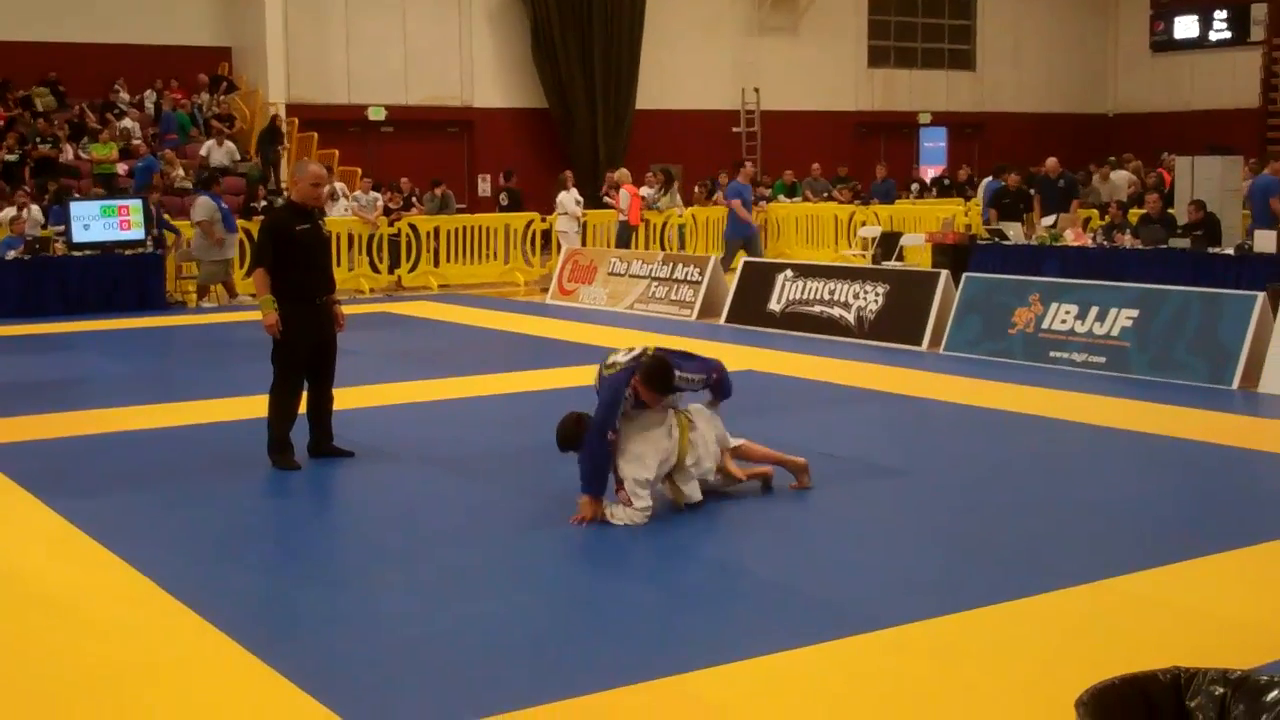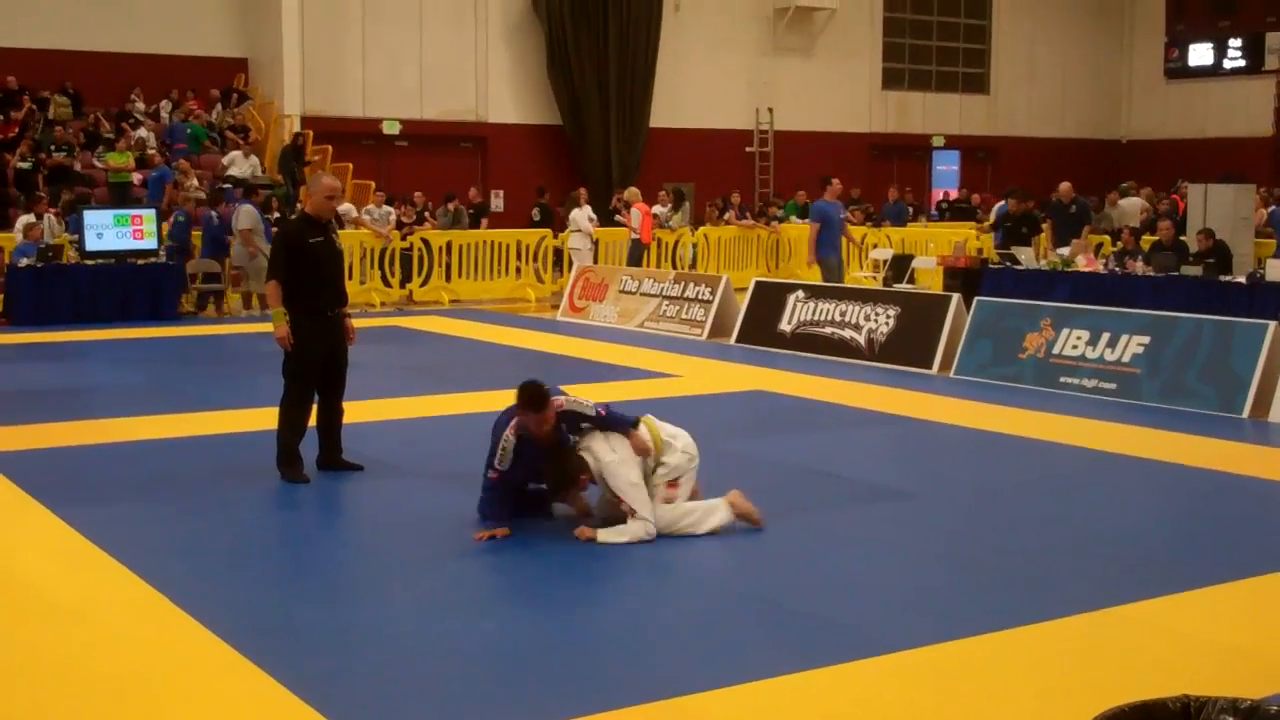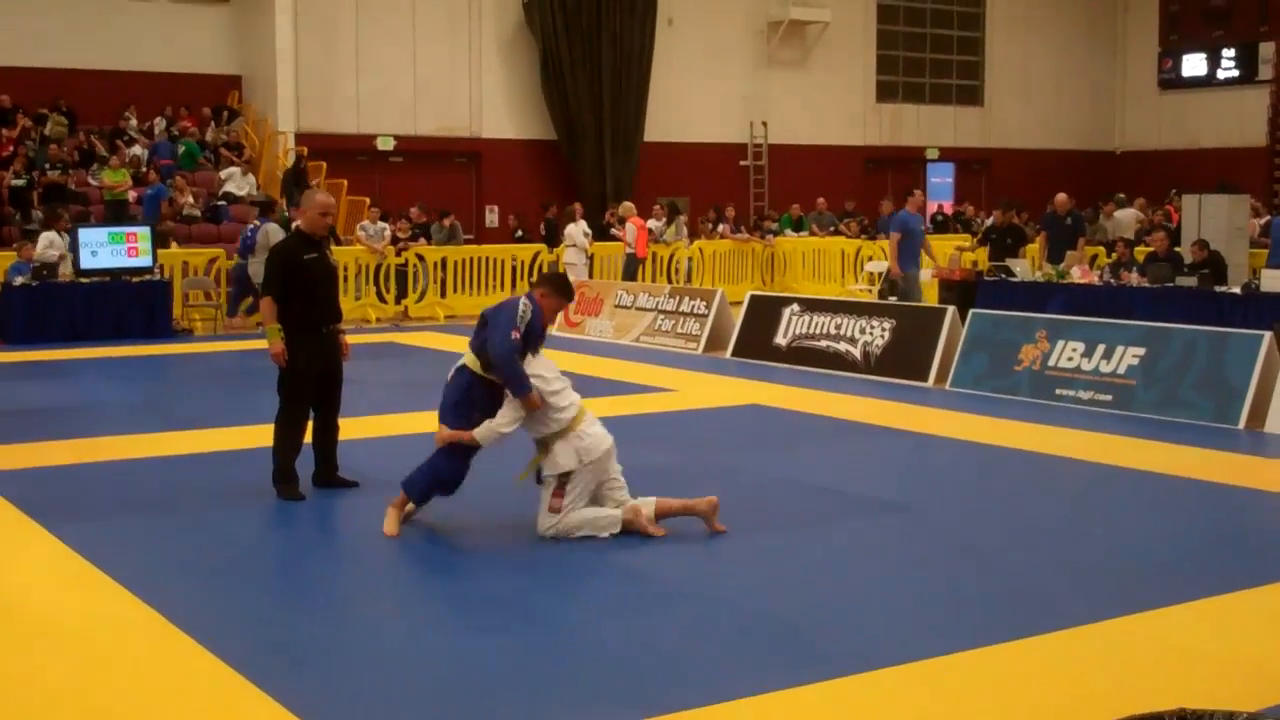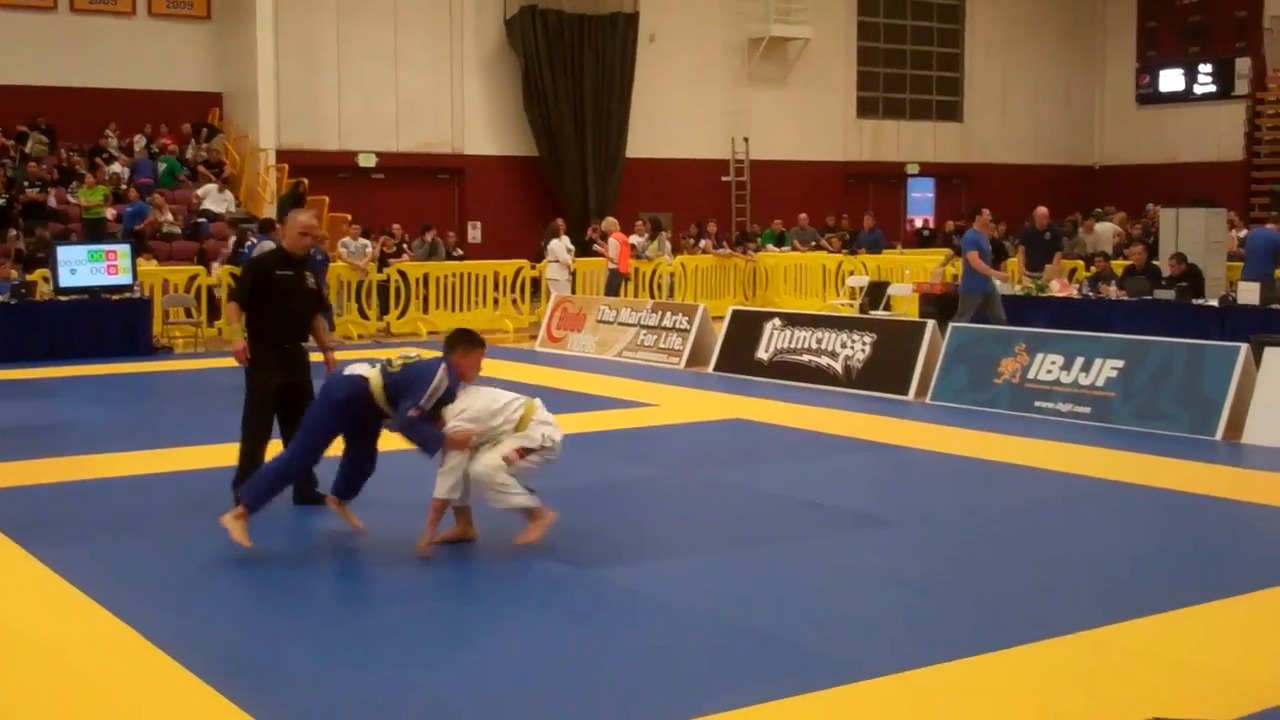
dt=0.7s
person 1, frame 1
left shoulder: (317, 218)
right shoulder: (277, 220)
right elbow: (260, 268)
left wrist: (334, 302)
right wrist: (268, 307)
left hip: (321, 311)
right hip: (292, 313)
left knee: (323, 380)
right knee: (288, 383)
left ankle: (321, 442)
right ankle: (280, 449)
person 1, frame 2
left shoulder: (330, 231)
right shoulder: (291, 232)
right elbow: (273, 280)
left wrist: (344, 315)
right wrist: (279, 319)
left hip: (332, 324)
right hip: (303, 325)
left knee: (333, 394)
right knee: (298, 395)
left ankle: (330, 455)
right ankle: (288, 461)
person 1, frame 3
left shoulder: (324, 247)
right shoulder: (285, 250)
right elbow: (268, 297)
left wrist: (338, 331)
right wrist: (274, 336)
left hip: (327, 340)
right hip: (299, 342)
left knee: (329, 410)
right knee: (293, 412)
left ankle: (326, 472)
right ankle: (284, 479)
person 1, frame 4
left shoulder: (309, 271)
right shoulder: (262, 265)
left elbow: (315, 314)
right elbow: (235, 303)
left wrist: (326, 348)
right wrist: (238, 335)
left hip: (295, 354)
right hip: (263, 354)
left knee: (299, 423)
right knee: (258, 421)
left ankle: (304, 487)
right ankle: (243, 484)
person 2, frame 1
left shoulder: (628, 462)
left elbow: (637, 513)
left wrist: (599, 510)
left hip: (697, 454)
right hip: (694, 419)
left knee: (688, 494)
right knee: (731, 448)
left ankle: (758, 474)
right ankle: (794, 464)
person 2, frame 2
left shoulder: (615, 470)
right shoulder: (579, 450)
left elbow: (645, 529)
left wrist: (597, 534)
left hip: (676, 451)
right hip: (660, 439)
left knee: (661, 521)
left ankle: (728, 505)
right ankle: (685, 494)
person 2, frame 3
right shoulder: (535, 362)
left elbow: (498, 429)
left wrist: (451, 436)
left hip: (575, 448)
right hip: (589, 438)
left knee: (551, 526)
right knee: (620, 508)
left ankle: (630, 516)
right ankle: (699, 506)
person 2, frame 4
left shoulder: (456, 423)
right shoulder: (451, 403)
left elbow: (449, 476)
left wrist: (430, 527)
left hip: (539, 433)
right hip: (521, 428)
left knee: (482, 471)
right knee: (456, 459)
left ankle: (537, 513)
right ankle: (464, 526)
person 3, frame 1
left shoulder: (679, 375)
right shoulder: (618, 393)
left elbow: (716, 370)
right elbow: (597, 443)
left wrist: (717, 399)
right wrist: (593, 497)
right hip: (616, 380)
person 3, frame 2
left shoulder: (563, 405)
right shoulder: (508, 435)
left elbow: (603, 415)
right elbow: (495, 480)
left wrist: (632, 432)
right wrist: (498, 523)
left hip: (557, 448)
right hip: (523, 457)
right knee: (488, 513)
person 3, frame 3
left shoulder: (535, 320)
right shoulder: (519, 309)
right elbow: (504, 354)
right wrist: (525, 393)
left hip: (490, 392)
right hip: (467, 389)
left knee: (460, 457)
right knee: (453, 453)
left ankle: (412, 500)
right ankle: (399, 505)
person 3, frame 4
left shoulder: (440, 370)
right shoulder: (441, 377)
left elbow: (422, 417)
right elbow: (407, 423)
right wrist: (446, 439)
left hip: (362, 397)
right hip: (348, 395)
left knee: (363, 460)
right knee: (300, 456)
left ankle: (339, 500)
right ankle: (239, 514)
